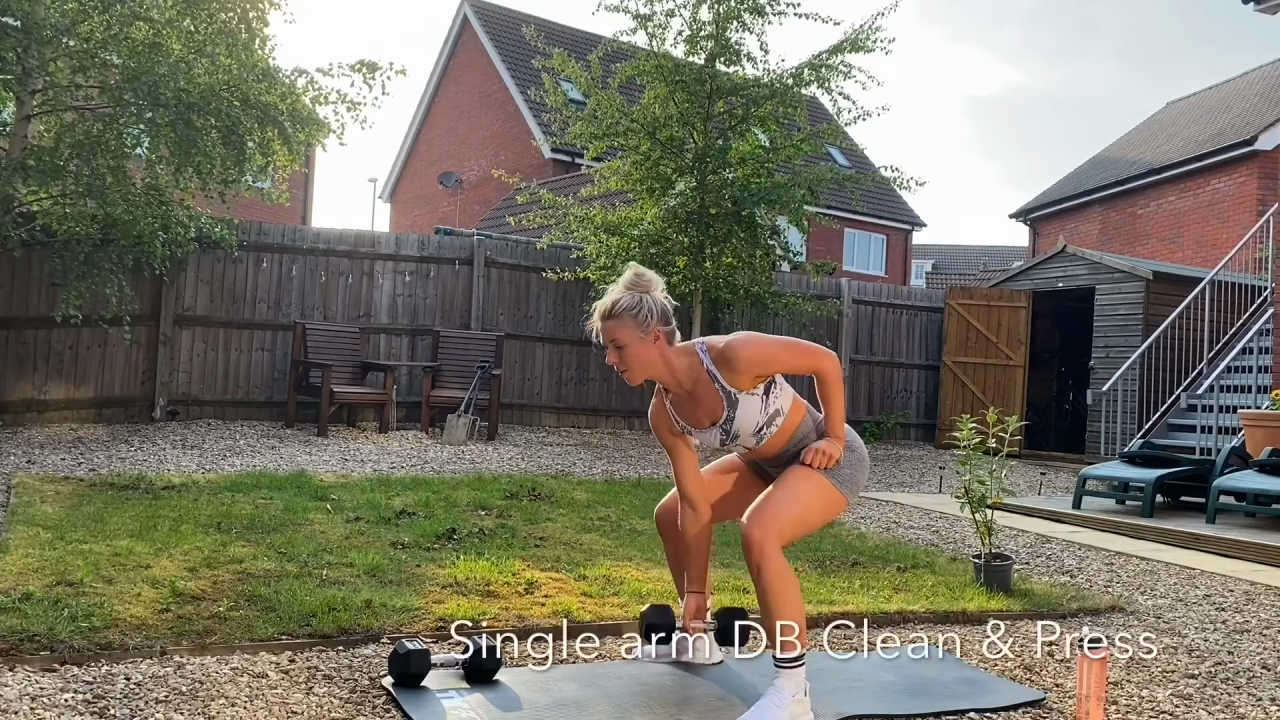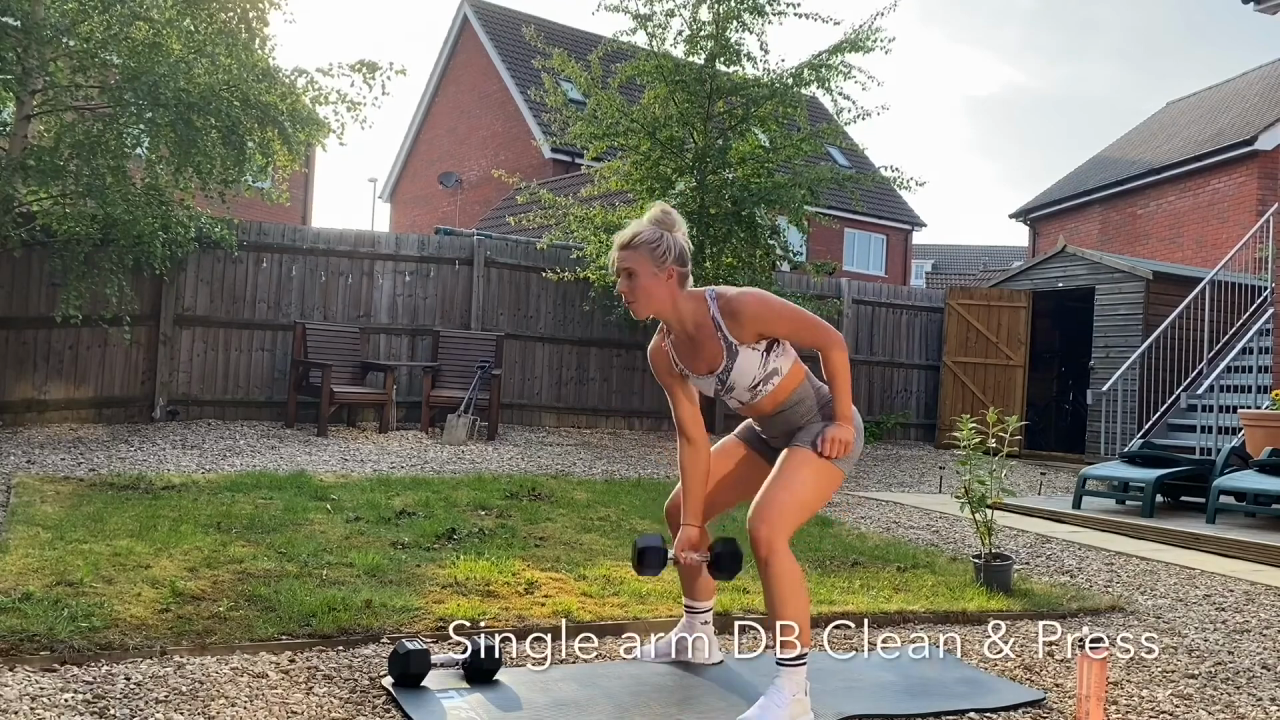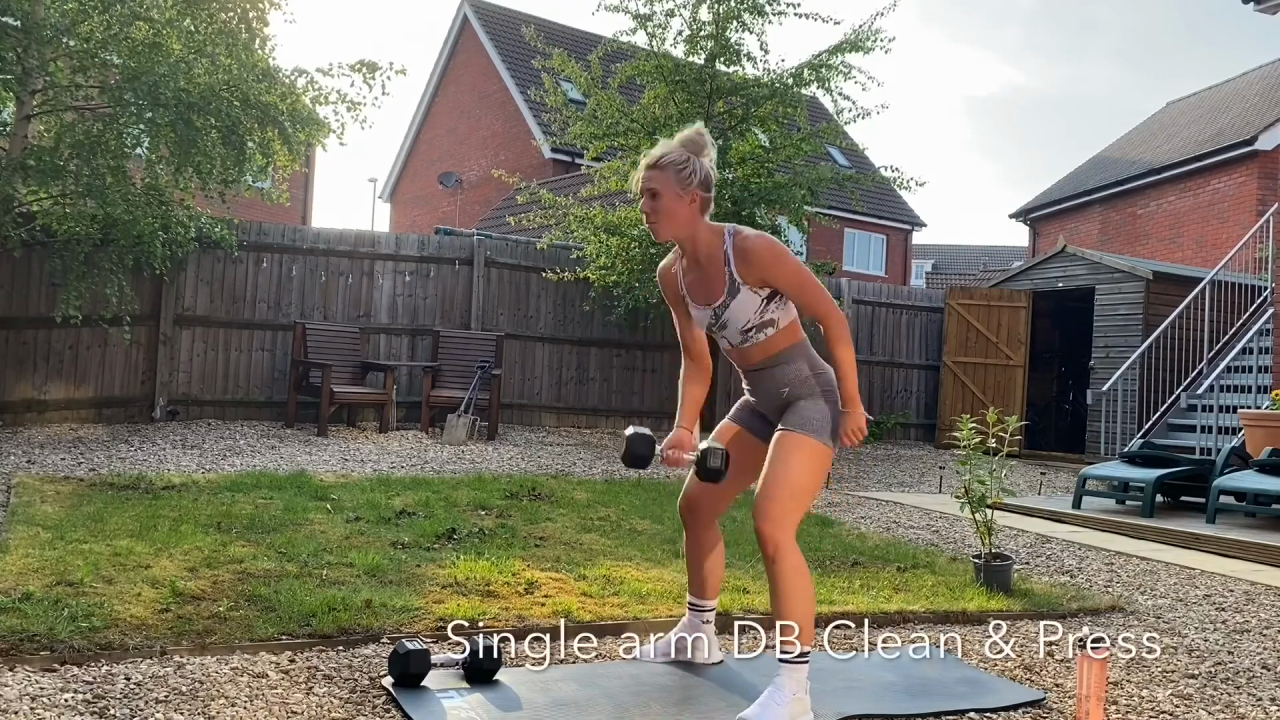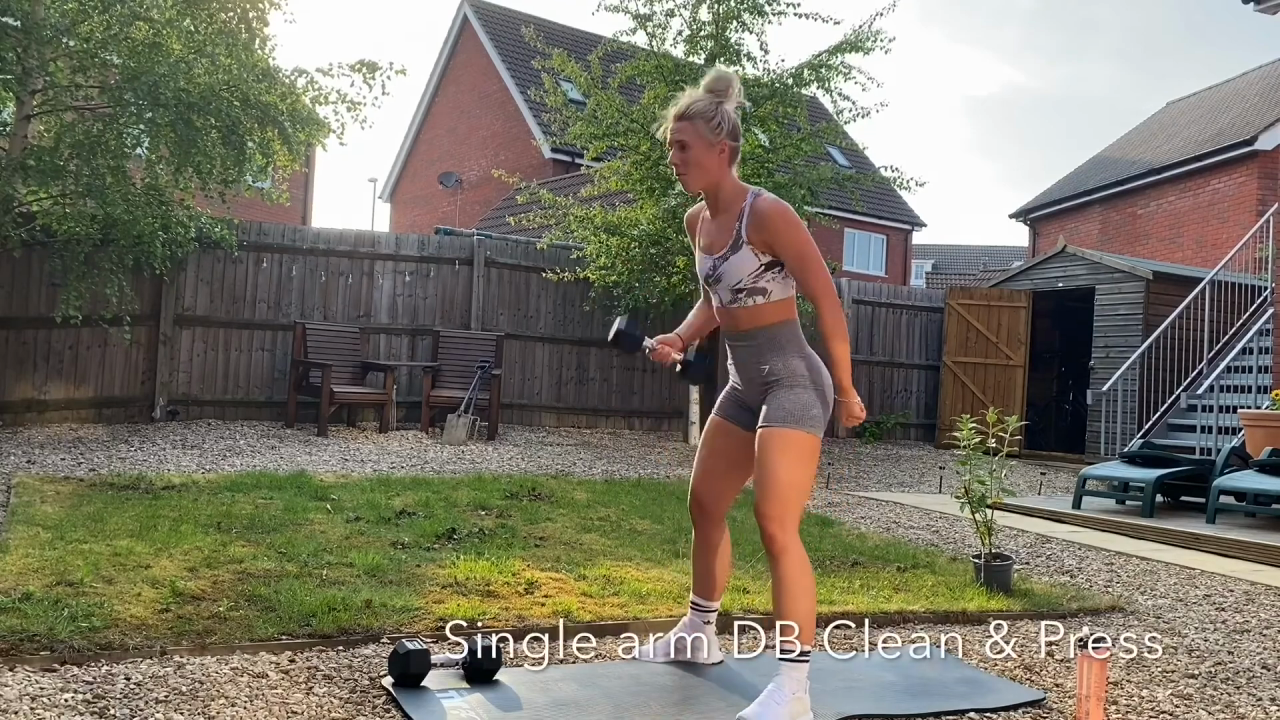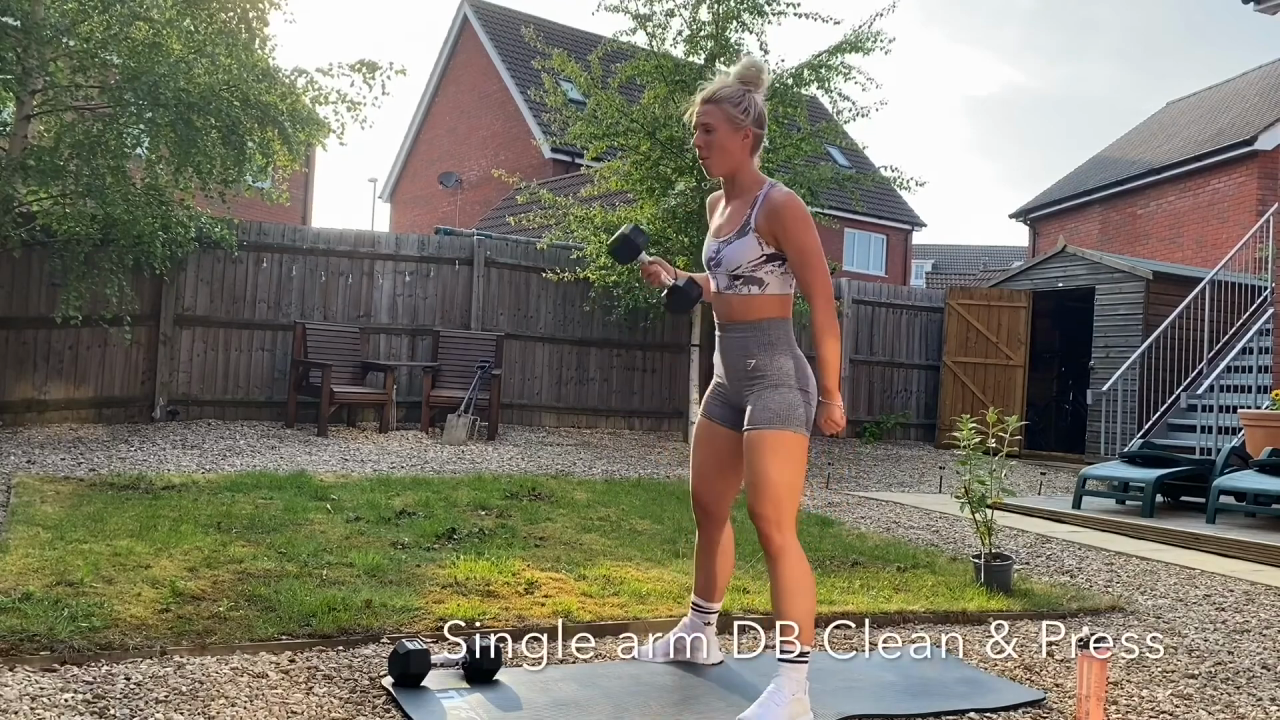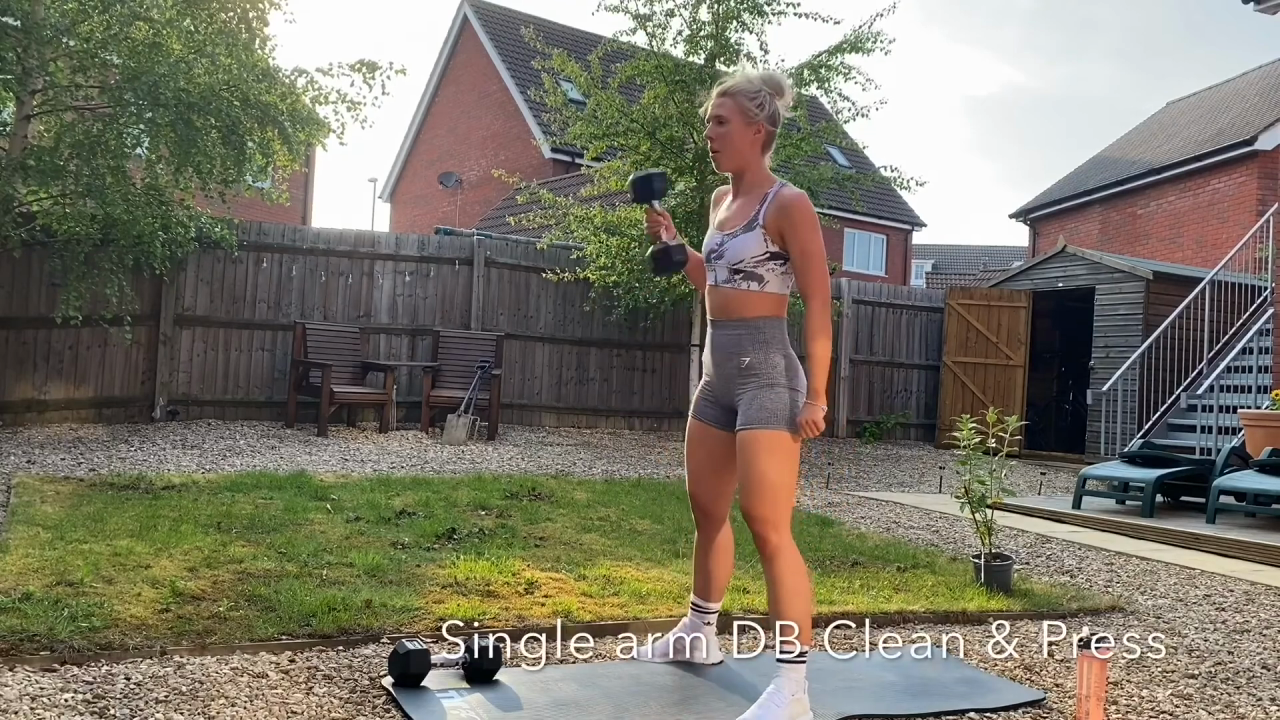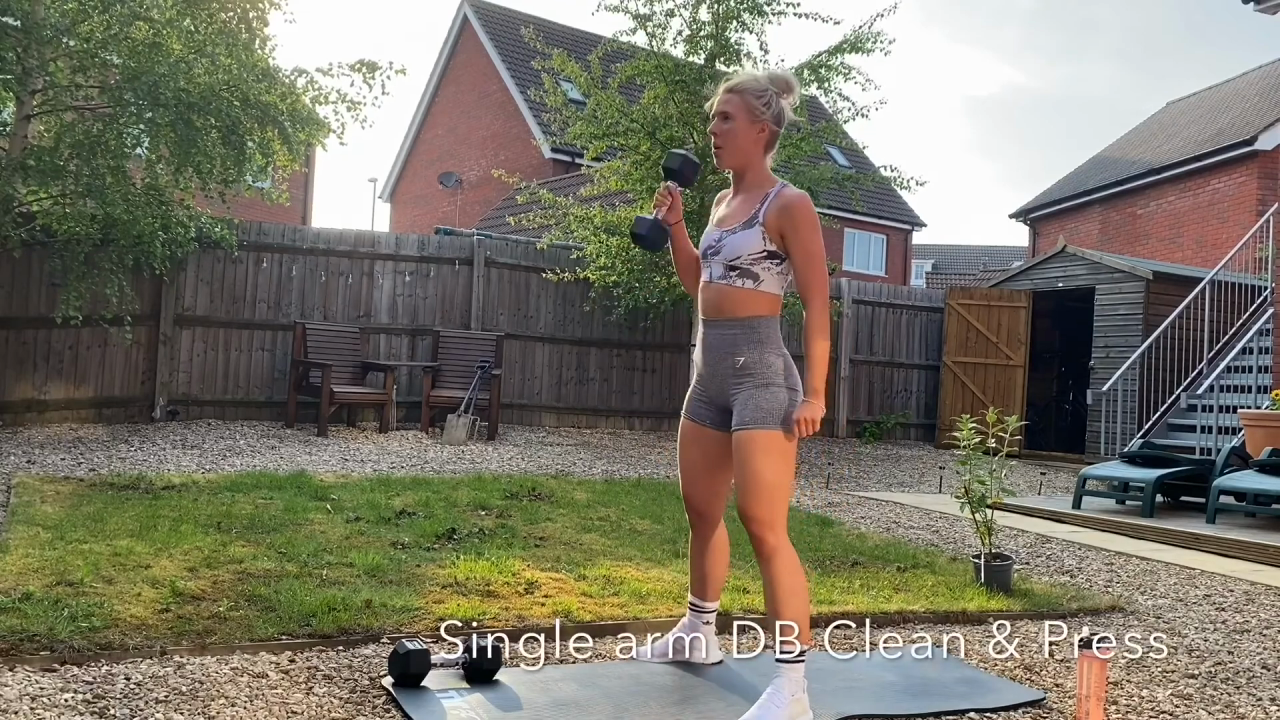
dt=0.1s
person 1, frame 1
left shoulder: (731, 355)
right shoulder: (662, 409)
left elbow: (827, 361)
right elbow: (694, 501)
left wrist: (833, 436)
right wrist: (694, 592)
left hip: (829, 456)
right hip: (769, 461)
left knee: (757, 534)
right knee: (670, 516)
right ankle: (696, 639)
person 1, frame 2
left shoulder: (737, 307)
right shoulder: (662, 352)
left elbow: (831, 340)
right elbow: (692, 440)
left wrist: (843, 416)
right wrist: (692, 525)
left hip: (820, 427)
right hip: (767, 432)
left knee: (764, 529)
right knee: (678, 510)
right ankle: (698, 632)
person 1, frame 3
left shoulder: (753, 249)
right shoulder: (672, 275)
left elbow: (832, 318)
right elbow: (695, 364)
left wrist: (850, 401)
right wrist: (684, 429)
left hip: (807, 394)
right hip: (758, 400)
left knee: (771, 528)
right knee: (695, 508)
right ankle: (698, 633)
person 1, frame 4
left shoulder: (767, 212)
right shoulder: (697, 220)
left elbow: (826, 299)
left wrist: (845, 387)
right wrist: (677, 339)
left hip: (792, 379)
right hip: (743, 384)
left knee: (776, 528)
right knee: (705, 507)
right ankle: (700, 633)
person 1, frame 5
left shoulder: (781, 205)
right shoulder: (716, 204)
left elbow: (823, 302)
left wrist: (830, 391)
right wrist: (675, 280)
left hip: (777, 375)
right hip: (728, 376)
left knee: (772, 527)
right knee: (708, 511)
right ankle: (701, 635)
person 1, frame 6
left shoulder: (788, 204)
right shoulder: (723, 199)
left elbow: (818, 303)
left wrist: (814, 392)
right wrist: (672, 243)
left hip: (767, 374)
right hip: (717, 375)
left knee: (767, 527)
right knee: (707, 512)
right ankle: (699, 634)
person 1, frame 7
left shoulder: (788, 205)
right shoulder: (723, 202)
left elbow: (818, 303)
right elbow: (691, 281)
left wrist: (814, 392)
right wrist: (673, 224)
left hip: (760, 373)
right hip: (709, 374)
left knee: (763, 525)
right knee: (700, 509)
right ankle: (699, 634)
